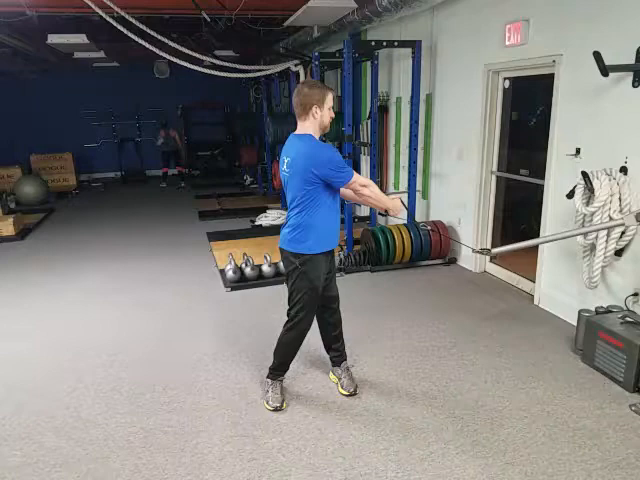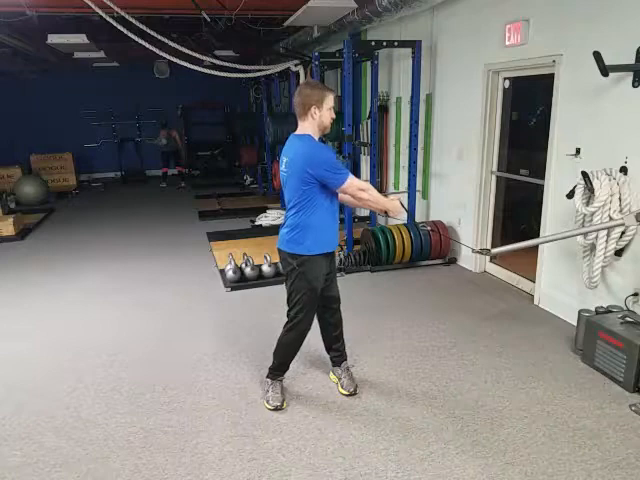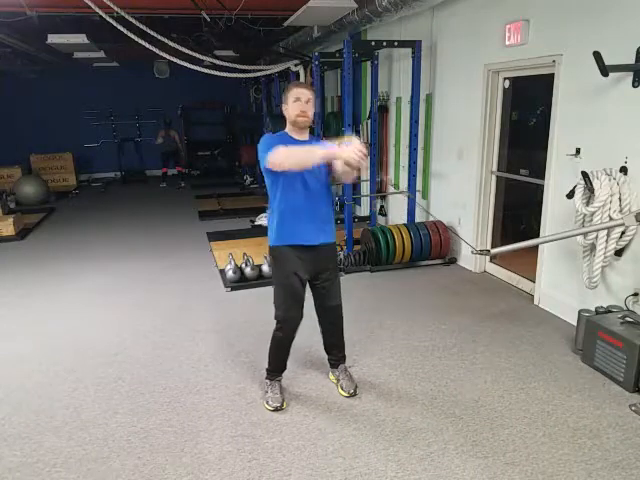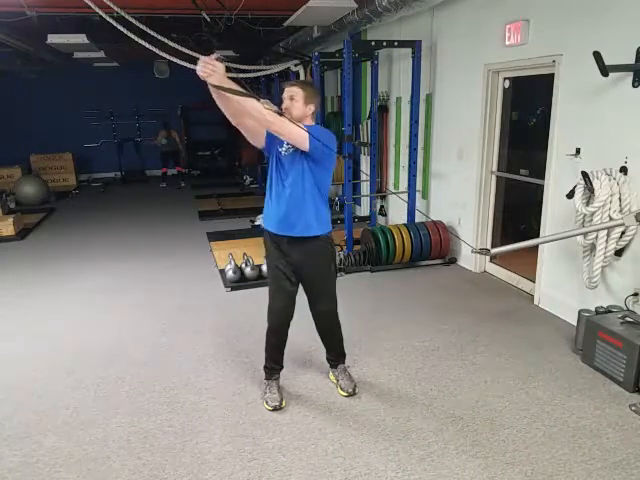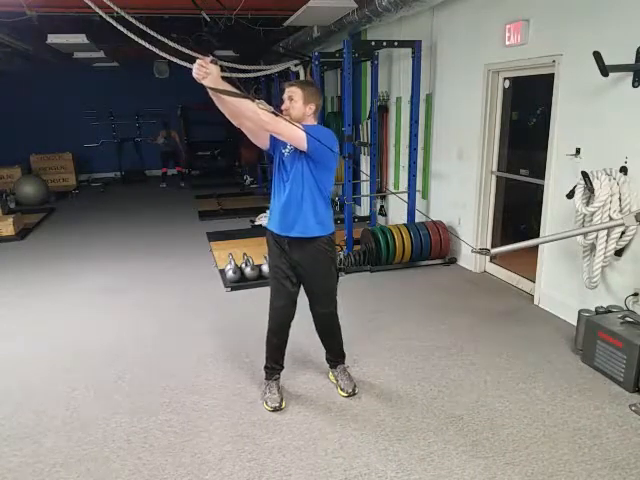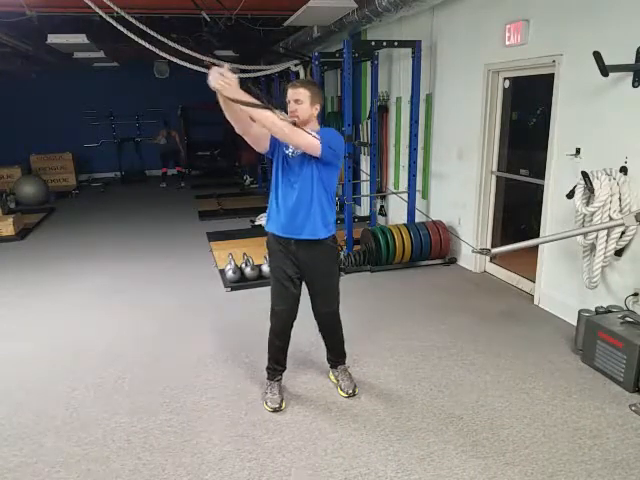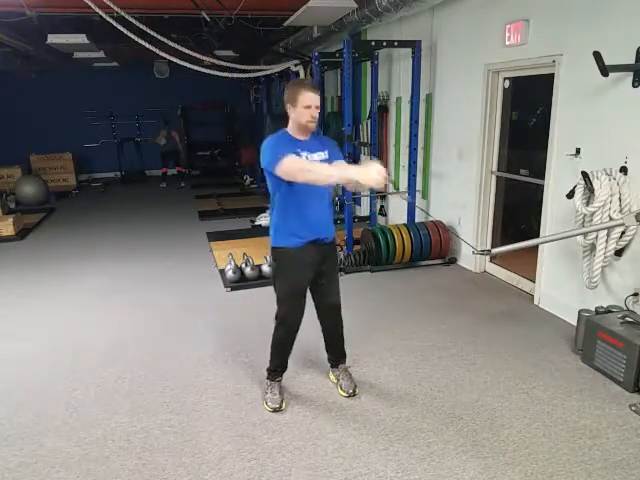
dt=0.5s
person 1, frame 1
left shoulder: (294, 146)
right shoulder: (318, 153)
left elbow: (339, 189)
right elbow: (361, 185)
left wrist: (377, 202)
right wrist: (389, 204)
left hip: (317, 247)
right hip: (305, 251)
left knee: (329, 307)
right knee: (300, 318)
left ankle: (339, 364)
right ankle: (274, 378)
person 1, frame 2
left shoulder: (295, 146)
right shoulder: (315, 153)
left elbow: (337, 193)
right elbow: (358, 189)
left wrist: (376, 204)
right wrist: (388, 206)
left hip: (318, 249)
right hip: (304, 252)
left knee: (330, 308)
right knee: (300, 318)
left ankle: (339, 364)
right ankle: (274, 378)
person 1, frame 3
left shoulder: (326, 147)
right shoulder: (271, 144)
left elbow: (344, 174)
right elbow: (286, 162)
left wrist: (351, 162)
right wrist: (335, 149)
left hip: (324, 244)
right hip: (287, 246)
left knee: (331, 310)
right knee: (288, 318)
left ankle: (338, 366)
right ankle: (273, 378)
person 1, frame 4
left shoulder: (323, 139)
right shoulder: (275, 141)
left elbow: (275, 123)
right elbow: (241, 119)
left wrist: (227, 83)
right wrist: (215, 85)
left hip: (314, 241)
right hip: (278, 240)
left knee: (325, 310)
right knee: (278, 314)
left ankle: (338, 366)
right ankle: (271, 377)
person 1, frame 5
left shoulder: (324, 139)
right shoulder: (280, 141)
left elbow: (268, 122)
right elbow: (243, 121)
left wrist: (220, 83)
right wrist: (212, 86)
left hip: (316, 242)
right hip: (280, 240)
left knee: (325, 310)
right knee: (279, 313)
left ankle: (337, 365)
right ankle: (272, 377)
person 1, frame 6
left shoulder: (331, 140)
right shoulder: (279, 143)
left elbow: (291, 134)
right elbow: (245, 128)
left wrist: (240, 95)
right wrist: (224, 94)
left hip: (319, 243)
right hip: (281, 241)
left knee: (327, 311)
right knee: (282, 314)
left ankle: (338, 366)
right ankle: (274, 377)
person 1, frame 7
left shoulder: (327, 145)
right shoulder: (275, 145)
left elbow: (341, 176)
right elbow: (303, 173)
left wrist: (365, 176)
right wrist: (356, 172)
left hip: (325, 243)
right hip: (290, 247)
left knee: (331, 310)
right knee: (289, 316)
left ankle: (338, 366)
right ankle: (274, 378)
